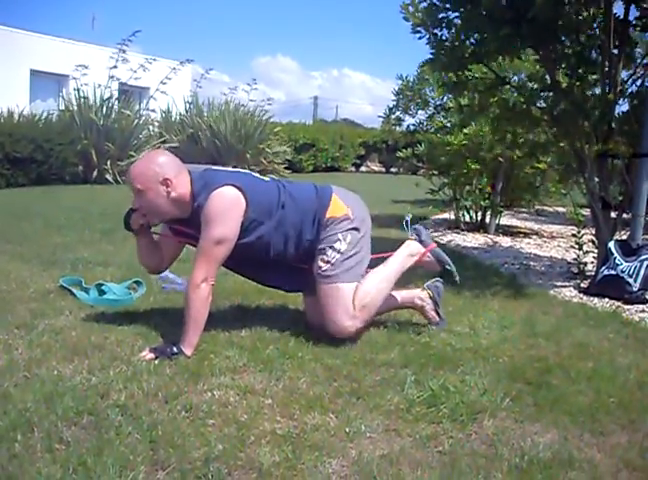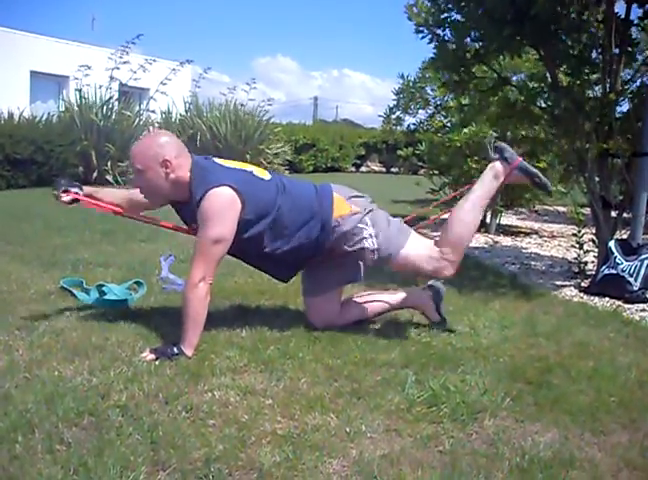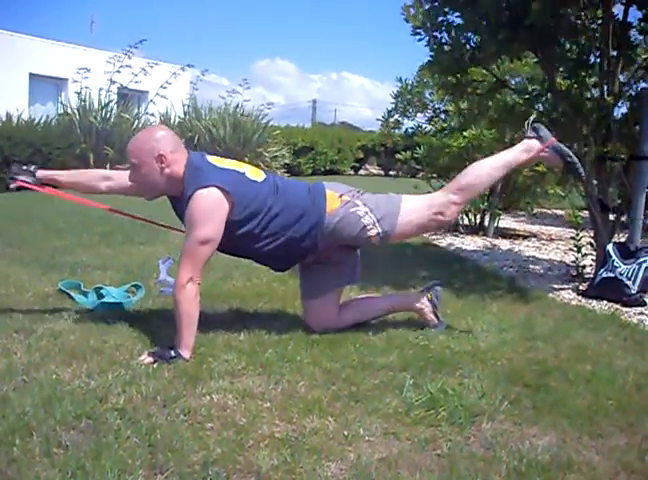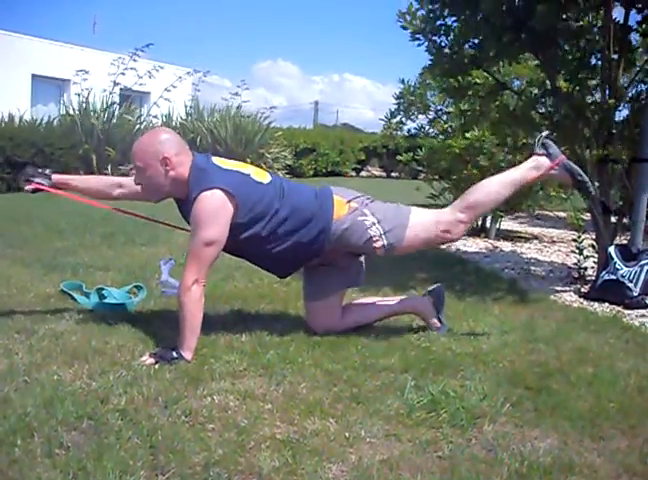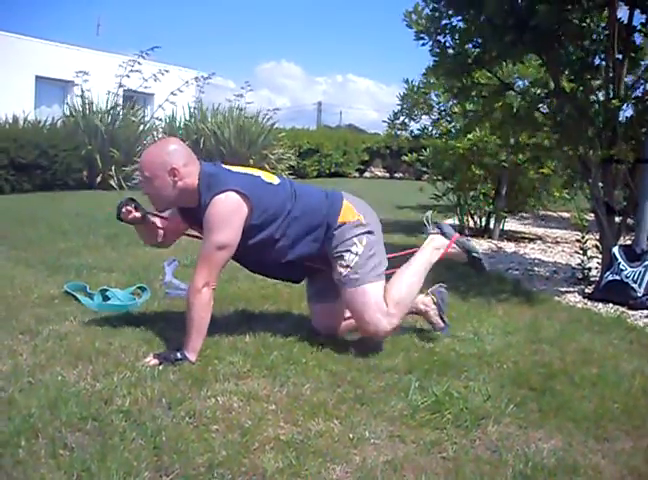
dt=0.3s
person 1, frame 1
left shoulder: (219, 199)
right shoulder: (180, 208)
left elbow: (202, 280)
right elbow: (155, 264)
left wrist: (184, 348)
right wrist: (140, 230)
left hip: (337, 216)
right hip: (319, 229)
left knee: (344, 324)
right knee: (321, 319)
left ankle: (413, 250)
right ankle: (420, 297)
person 1, frame 2
left shoulder: (216, 196)
right shoulder: (182, 182)
left elbow: (199, 279)
right elbow: (127, 198)
left wrist: (185, 348)
right wrist: (81, 192)
left hip: (340, 217)
right hip: (322, 234)
left knee: (441, 261)
right knee: (324, 317)
left ankle: (499, 169)
right ankle: (420, 298)
person 1, frame 3
left shoulder: (204, 196)
right shoulder: (177, 172)
left elbow: (188, 281)
right elbow: (106, 181)
left wrist: (181, 349)
right wrist: (41, 175)
left hip: (335, 216)
right hip: (320, 236)
left knee: (444, 207)
right knee: (321, 321)
left ankle: (534, 147)
right ankle: (417, 301)
person 1, frame 4
left shoulder: (209, 198)
right shoulder: (183, 174)
left elbow: (193, 282)
right elbow: (120, 187)
left wrist: (183, 351)
right wrist: (55, 178)
left hip: (341, 220)
right hip: (325, 233)
left knee: (450, 221)
right knee: (324, 322)
left ankle: (539, 165)
right ankle: (420, 302)
person 1, frame 5
left shoulder: (223, 202)
right shoulder: (193, 194)
left elbow: (203, 285)
right elbow: (160, 238)
left wrist: (187, 353)
right wrist: (137, 220)
left hip: (345, 223)
right hip: (325, 233)
left knee: (378, 325)
right knee: (327, 324)
left ankle: (438, 243)
right ankle: (426, 302)
